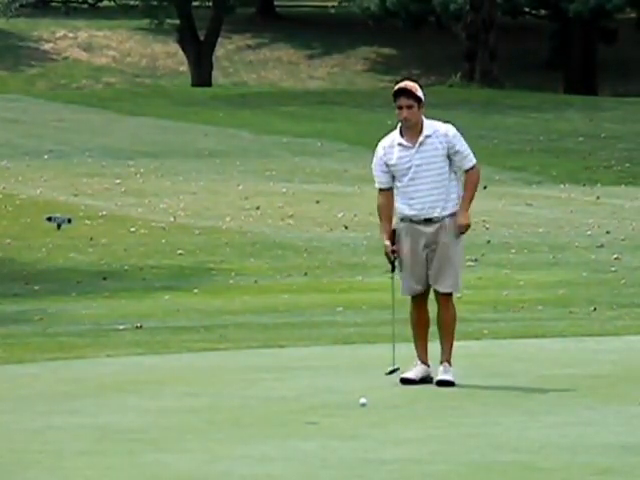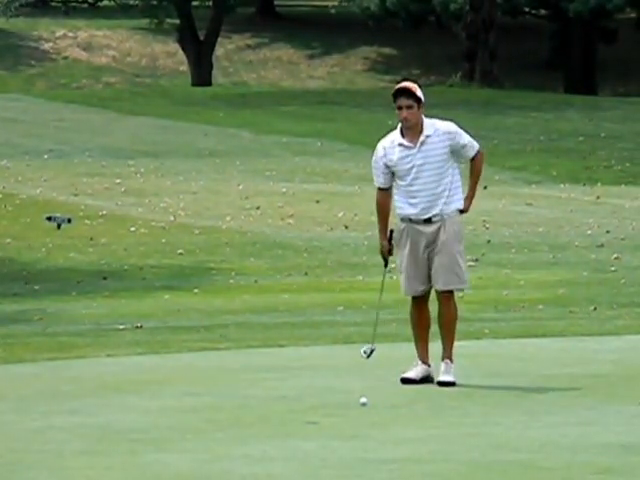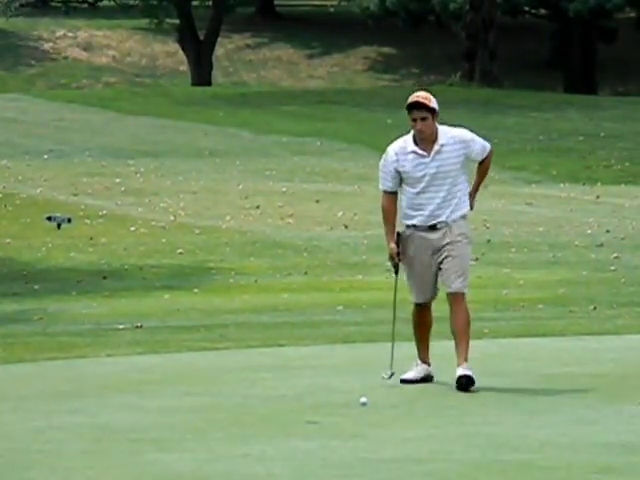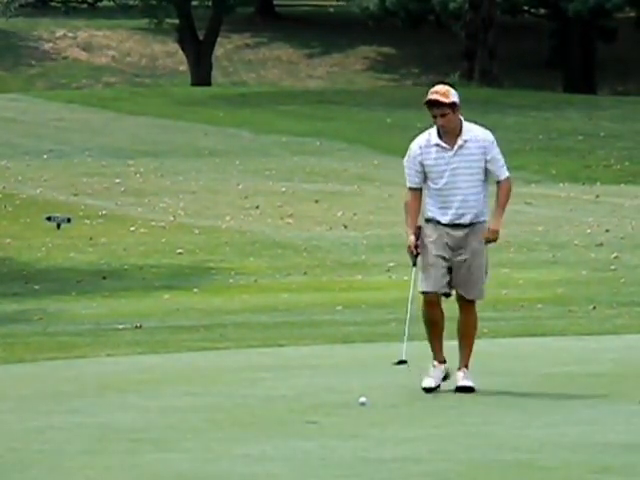
dt=0.5s
person 1, frame 1
left shoulder: (446, 134)
right shoulder: (386, 148)
left elbow: (472, 170)
right elbow: (385, 193)
left wrist: (464, 211)
right wrist: (387, 236)
left hip: (445, 224)
right hip: (409, 228)
left knee: (444, 295)
right knee: (417, 296)
left ankle: (446, 364)
right ankle: (422, 364)
person 1, frame 2
left shoulder: (447, 132)
right shoulder: (385, 148)
left elbow: (476, 154)
right elbow: (383, 193)
left wrist: (470, 195)
right wrist: (382, 235)
left hip: (446, 222)
right hip: (411, 228)
left knee: (445, 293)
right knee: (417, 297)
left ankle: (447, 361)
right ankle: (423, 364)
person 1, frame 3
left shoulder: (461, 140)
right shoulder: (395, 153)
left elbow: (487, 153)
right elbow: (389, 196)
left wrist: (474, 191)
right wrist: (390, 239)
left hip: (453, 228)
right hip: (415, 233)
left knee: (456, 295)
right knee: (421, 301)
left ankle: (463, 365)
right ankle: (423, 364)
person 1, frame 4
left shoulder: (483, 139)
right shoulder: (420, 147)
left elbow: (503, 181)
right elbow: (414, 192)
left wrist: (496, 219)
right wrist: (411, 232)
left hip: (474, 229)
right hip: (435, 229)
left knee: (467, 301)
right knee: (431, 296)
left ankle: (463, 369)
right ankle: (438, 362)
